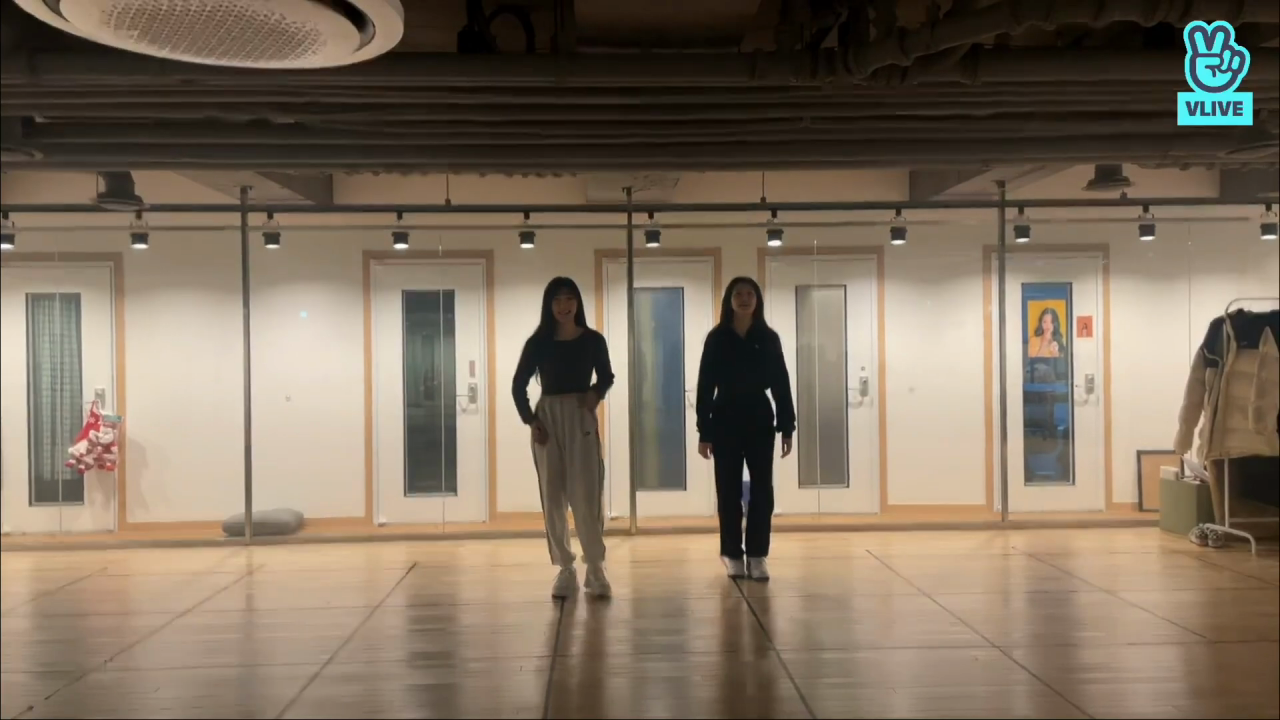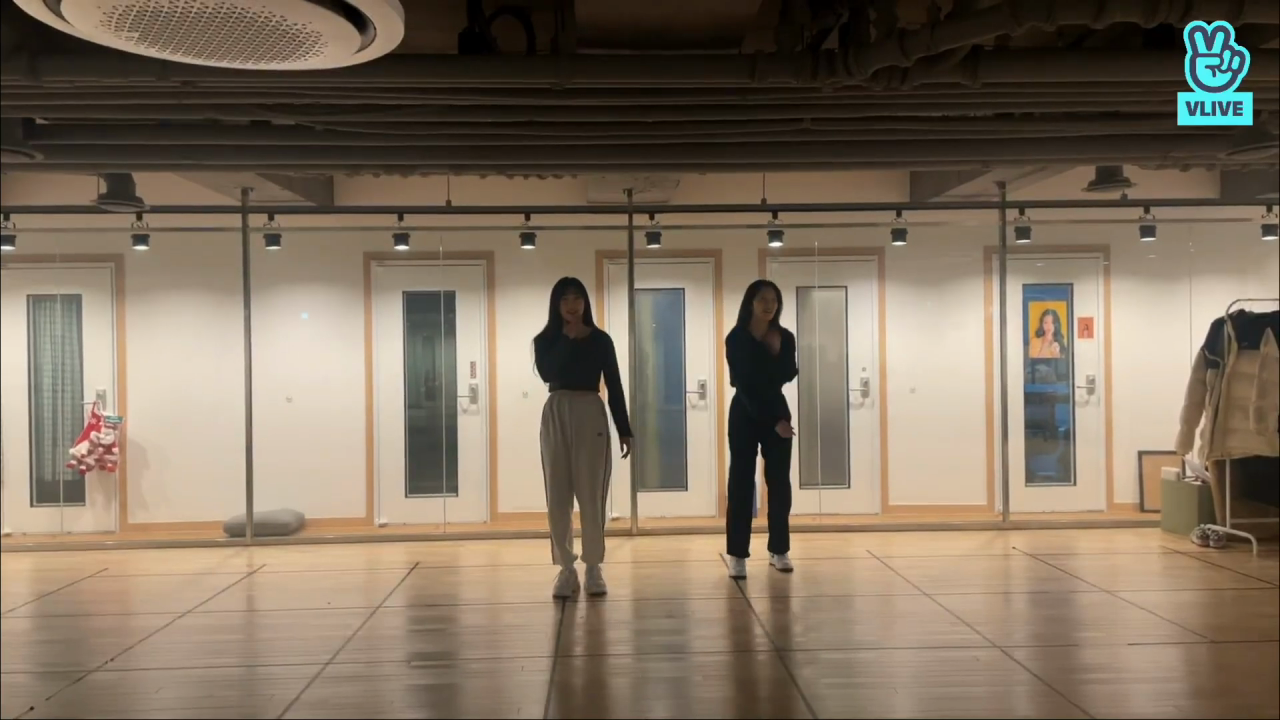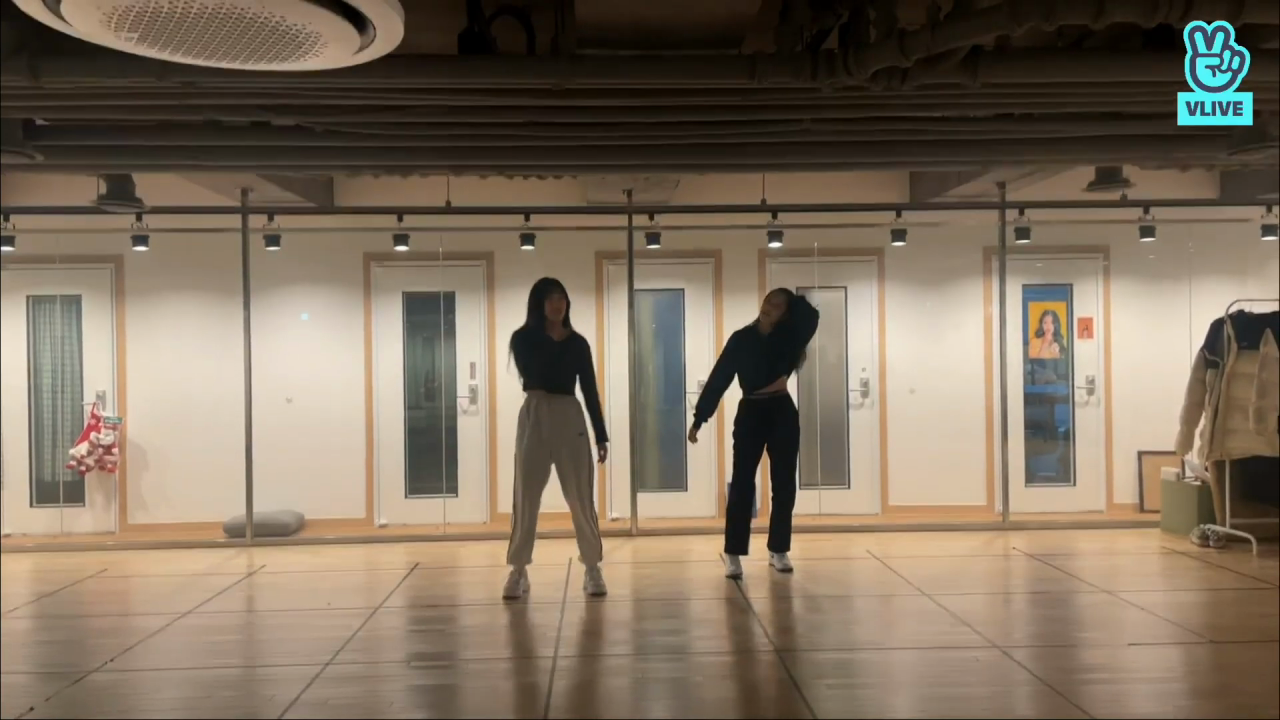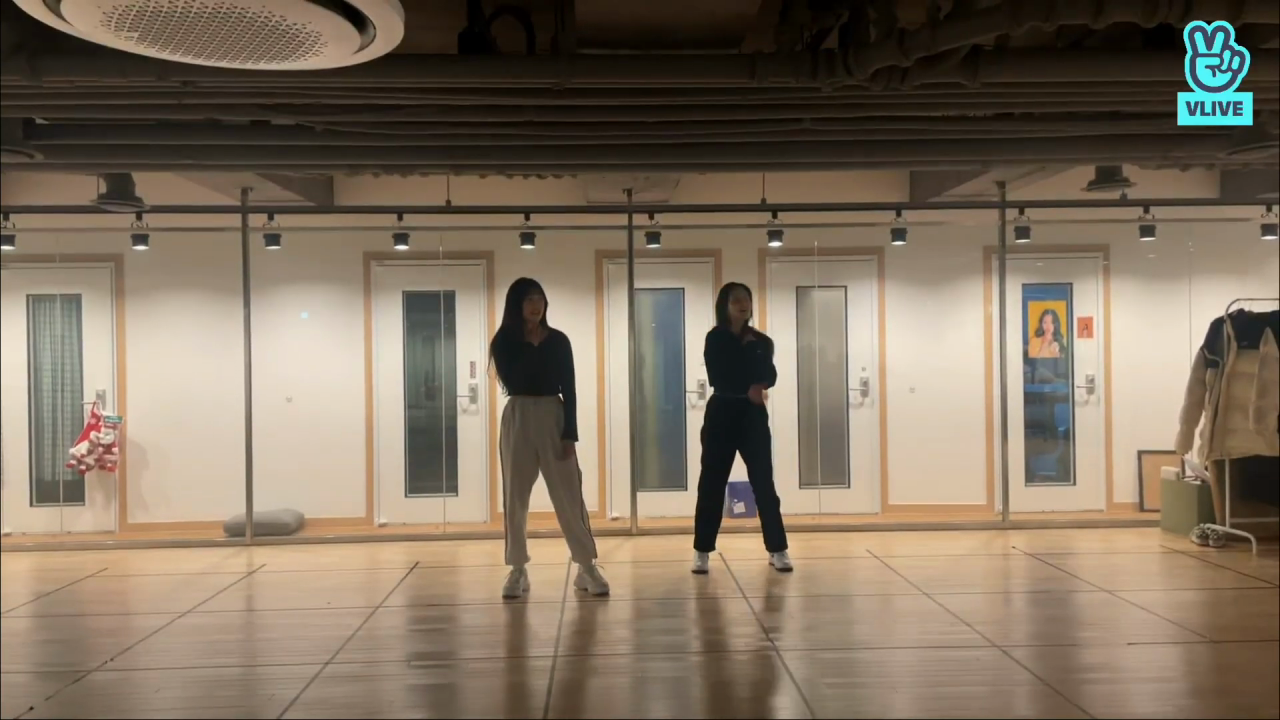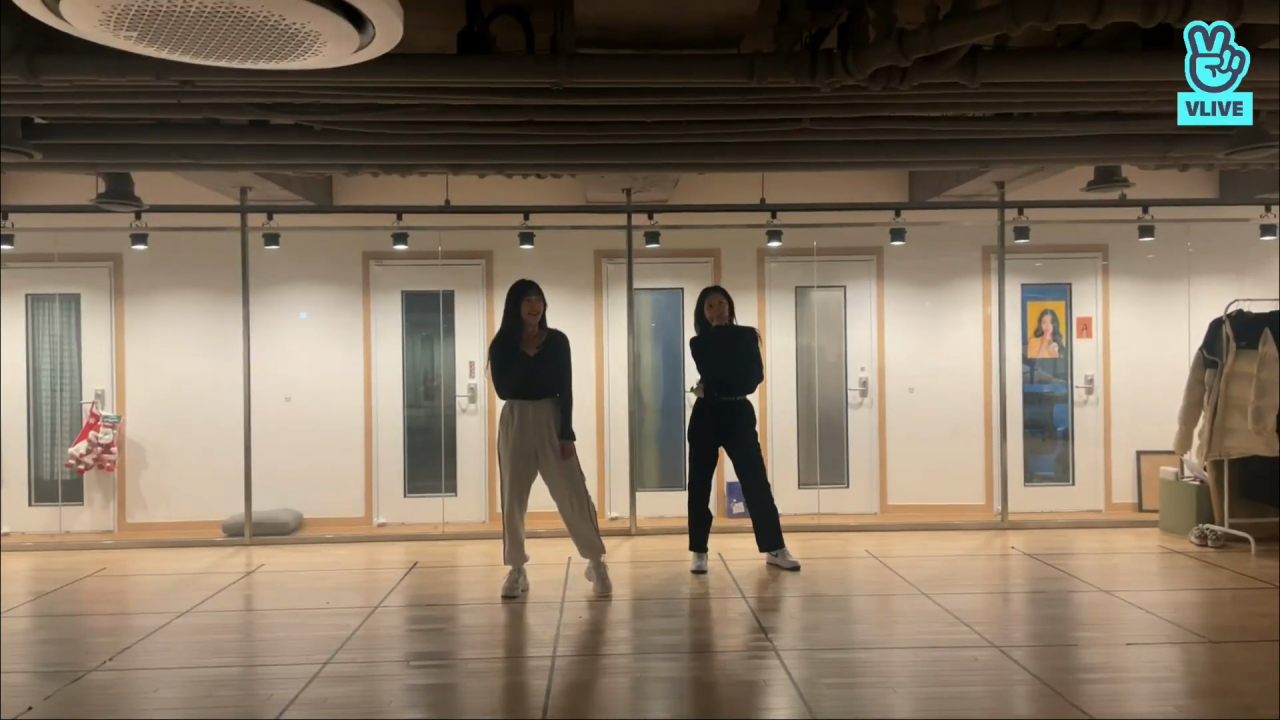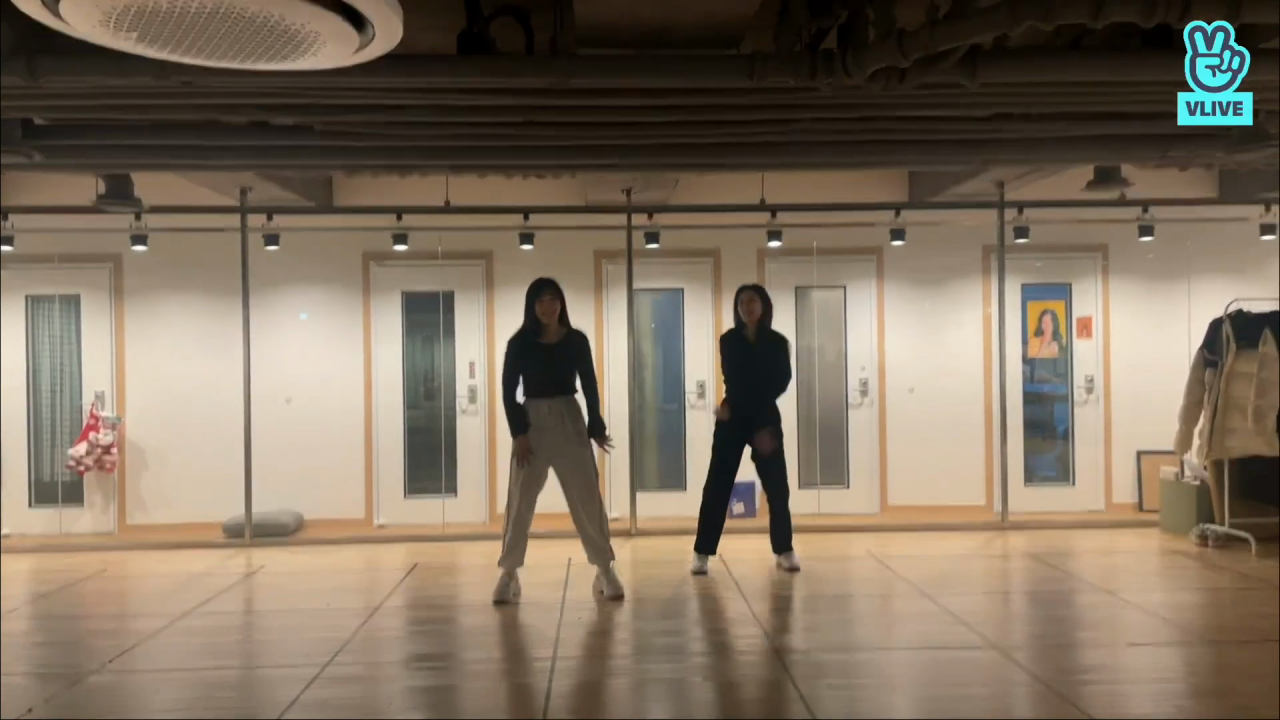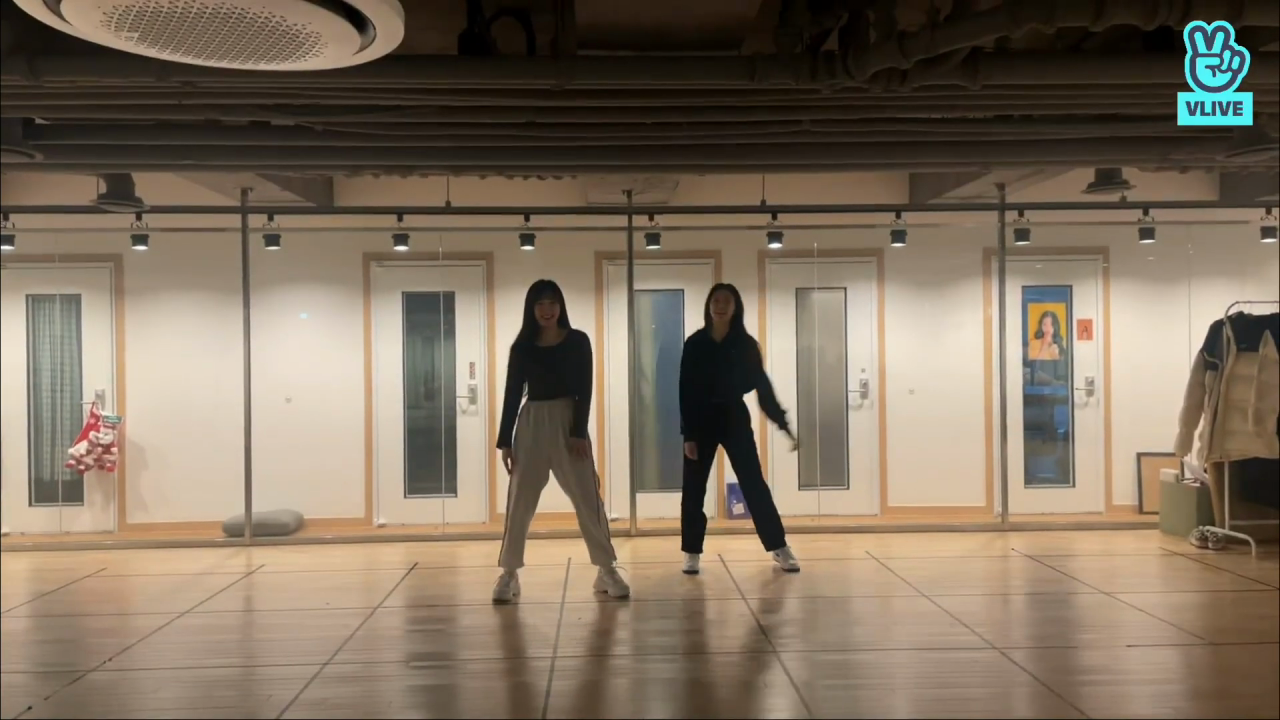
dt=0.7s
person 1, frame 1
left shoulder: (593, 340)
right shoulder: (538, 342)
left elbow: (607, 377)
right elbow: (519, 385)
left wrist: (597, 391)
right wrist: (530, 420)
left hip: (581, 416)
right hip: (548, 418)
left knee: (586, 493)
right knee: (553, 498)
left ankle: (595, 566)
right ankle: (565, 569)
person 1, frame 2
left shoulder: (600, 339)
right shoulder: (546, 340)
left elbow: (614, 386)
right elbow: (547, 374)
left wrist: (624, 430)
right wrist: (567, 338)
left hip: (591, 414)
right hip: (556, 415)
left knee: (591, 495)
right knee: (558, 497)
left ankle: (593, 568)
right ankle: (566, 569)
person 1, frame 3
left shoulder: (578, 343)
right shoulder: (523, 339)
left elbow: (590, 389)
right elbow: (531, 373)
left wrist: (600, 435)
right wrist: (551, 341)
left hip: (570, 416)
right hip: (534, 416)
left knee: (581, 496)
right knee: (525, 496)
left ankle: (592, 568)
right ankle: (518, 571)
person 1, frame 4
left shoulder: (558, 340)
right shoulder: (504, 342)
left elbow: (568, 389)
right elbow: (511, 382)
left wrist: (570, 433)
right wrist: (530, 347)
left hip: (553, 417)
right hip: (518, 418)
left knee: (568, 494)
right knee: (515, 496)
left ankle: (587, 567)
right ankle: (518, 570)
person 1, frame 5
left shoulder: (557, 341)
right shoulder: (502, 345)
left elbow: (565, 389)
right elbow: (503, 389)
left wrist: (567, 434)
right wrist: (525, 355)
left hip: (550, 419)
right hip: (515, 422)
left knee: (573, 492)
right knee: (513, 497)
left ankle: (596, 562)
right ankle: (516, 570)
person 1, frame 6
left shoulder: (576, 340)
right shoulder: (520, 343)
left elbow: (590, 385)
right elbow: (509, 390)
left wrist: (597, 427)
right wrist: (518, 432)
left hip: (568, 420)
right hip: (530, 423)
left knee: (586, 496)
right knee: (521, 501)
left ankle: (604, 570)
right ankle: (509, 574)
person 1, frame 7
left shoulder: (577, 341)
right shoulder: (522, 347)
left elbow: (585, 390)
right elbow: (512, 393)
left wrist: (580, 432)
right wrist: (505, 441)
left hip: (567, 421)
right hip: (531, 423)
left knee: (587, 498)
right knee: (520, 501)
left ankle: (607, 570)
right ankle: (509, 573)
person 2, frame 1
left shoulder: (768, 338)
right shoulder: (717, 338)
left elbow: (780, 383)
right elbow: (706, 386)
left wrist: (786, 427)
right wrist: (704, 431)
left hip: (759, 415)
right hip: (726, 416)
left knee: (762, 488)
right knee: (729, 489)
left ankle: (757, 555)
right ankle: (733, 554)
person 2, frame 2
left shoulder: (783, 337)
right shoulder: (736, 339)
left elbow: (789, 374)
right elbow: (744, 384)
left wrist: (779, 352)
right wrist: (772, 420)
left hip: (777, 410)
right hip: (745, 414)
left knee: (780, 485)
right knee: (741, 486)
left ankle: (778, 550)
right ankle: (737, 555)
person 2, frame 3
left shoulder: (788, 337)
right shoulder: (741, 339)
left elbow: (810, 316)
right elbow: (718, 378)
left wrist: (790, 315)
right wrist: (699, 418)
left hip: (782, 412)
right hip: (750, 412)
left knee: (784, 484)
right knee: (741, 484)
left ankle: (778, 550)
right ankle: (733, 554)
person 2, frame 4
left shoulder: (761, 341)
right shoulder: (715, 339)
left elbow: (769, 378)
right elbow: (718, 379)
left wrist: (753, 352)
right wrist: (746, 389)
left hip: (753, 413)
right hip: (722, 413)
left knee: (764, 483)
right knee: (712, 483)
left ankle: (777, 550)
right ankle: (702, 552)
person 2, frame 5
left shoulder: (746, 336)
right shoulder: (699, 343)
left elbow: (755, 377)
right elbow: (711, 373)
left wrist: (714, 388)
right wrist: (718, 332)
left hip: (739, 413)
right hip: (707, 415)
left knee: (756, 481)
right knee: (699, 485)
left ankle: (776, 549)
right ankle: (699, 552)
person 2, frame 6
left shoulder: (777, 342)
right shoulder: (729, 341)
left elbow: (779, 384)
right elbow: (735, 383)
left wrist: (737, 407)
left hip: (766, 417)
right hip: (733, 418)
left knee: (777, 487)
right knee: (717, 486)
left ankle: (784, 551)
right ankle: (702, 553)
person 2, frame 7
left shoulder: (745, 344)
right shoulder: (695, 343)
left elbow: (762, 386)
right elbow: (685, 390)
left wrist: (783, 424)
right wrist: (688, 434)
left hip: (735, 416)
right hip: (701, 417)
left knee: (754, 484)
right knee: (693, 488)
left ankle: (779, 548)
right ankle: (692, 552)
